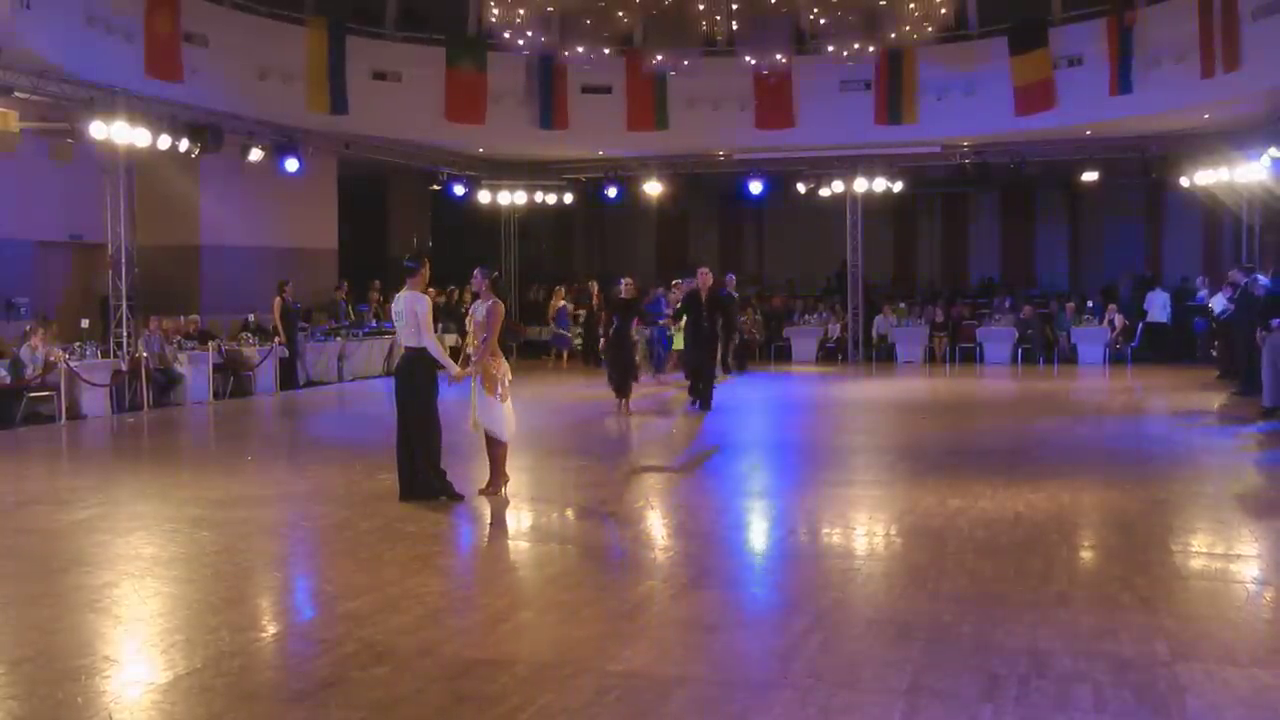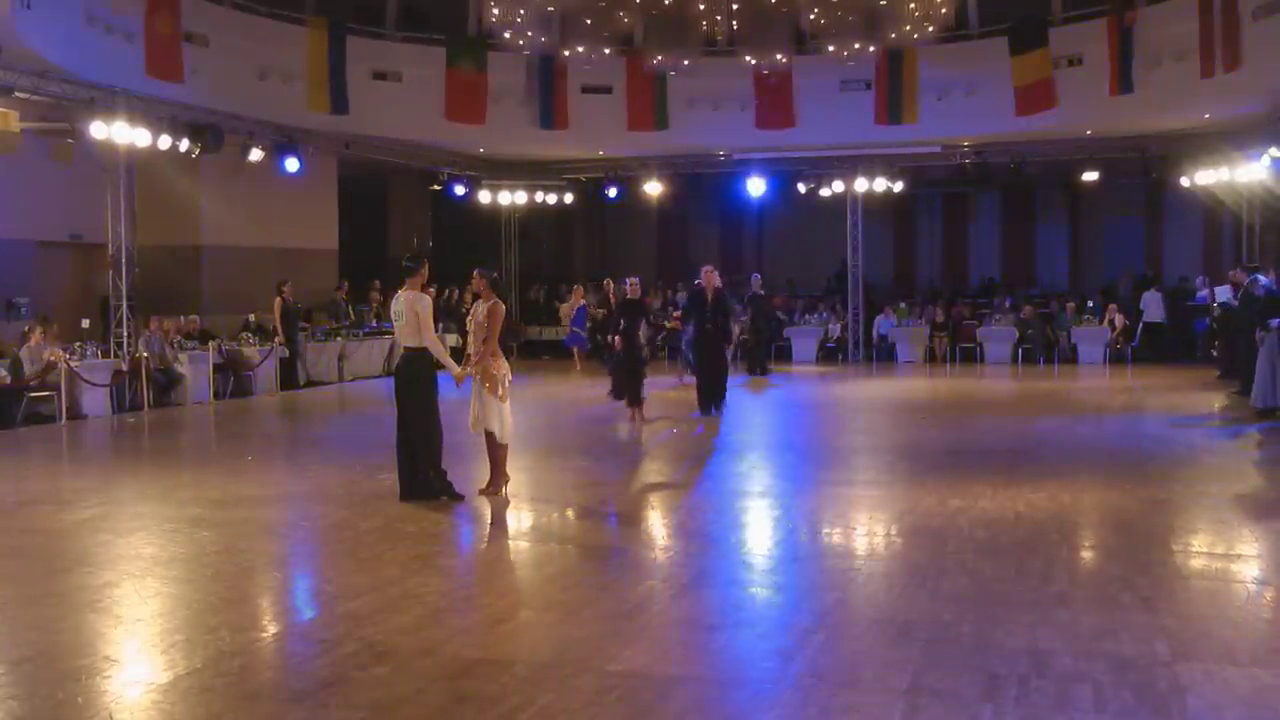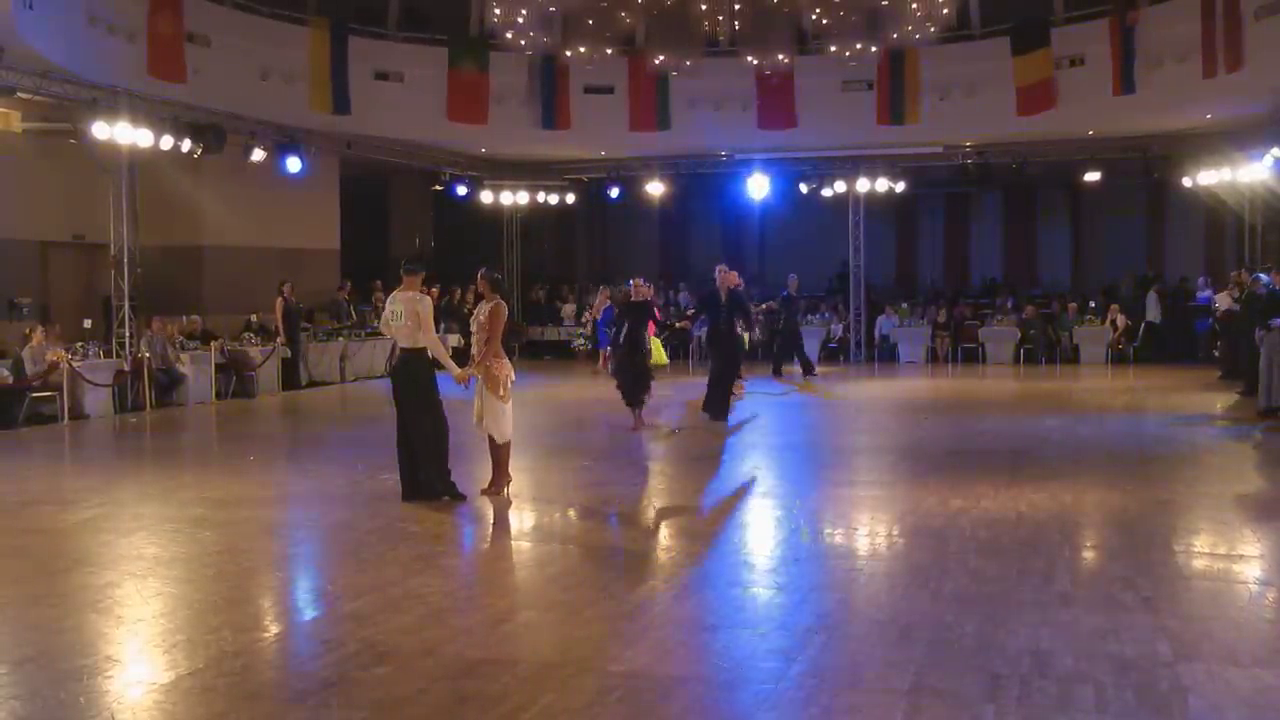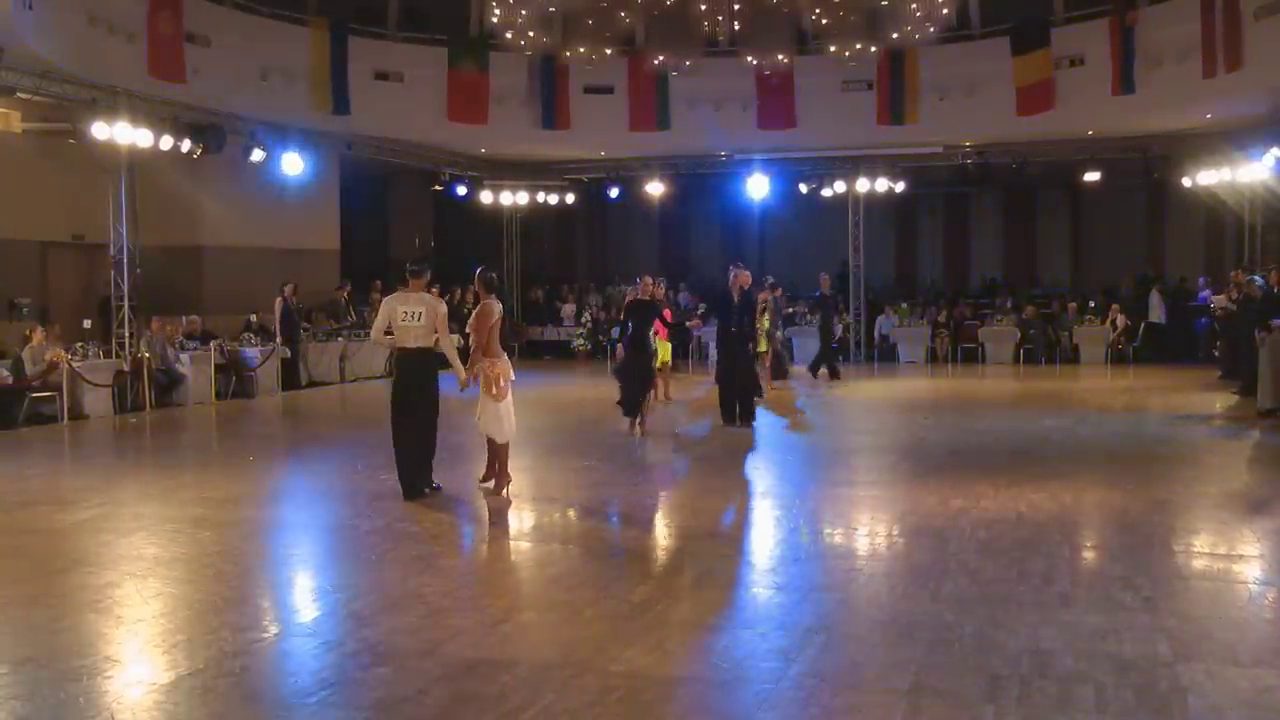
dt=0.7s
person 1, frame 1
left shoulder: (397, 300)
right shoulder: (421, 300)
right elbow: (429, 340)
right wrist: (452, 367)
left hip: (405, 363)
right hip: (420, 365)
left knee: (407, 425)
right knee: (427, 425)
left ankle: (410, 486)
right ankle: (432, 484)
person 1, frame 2
left shoulder: (397, 300)
right shoulder: (421, 300)
right elbow: (430, 340)
right wrist: (454, 368)
left hip: (404, 362)
right hip: (420, 364)
left knee: (407, 426)
right knee: (427, 425)
left ankle: (410, 486)
right ankle: (431, 484)
person 1, frame 3
left shoulder: (391, 300)
right shoulder: (422, 301)
left elbow: (384, 327)
right elbow: (431, 341)
right wrist: (454, 370)
left hip: (400, 365)
right hip: (418, 365)
left knee: (407, 425)
right knee: (433, 424)
left ankle: (412, 487)
right ankle: (436, 484)
person 1, frame 4
left shoulder: (391, 302)
right shoulder: (436, 304)
left elbow: (376, 335)
right elbow: (445, 342)
right wrist: (460, 372)
left hip: (403, 364)
right hip: (425, 363)
left knee: (403, 424)
right knee: (426, 422)
left ankle: (411, 485)
right ankle: (421, 479)
person 2, frame 1
left shoulder: (495, 305)
right shoulder: (476, 305)
left elbow: (490, 341)
right elbow: (470, 338)
left wrist: (474, 366)
right wrist: (463, 364)
left hip: (492, 366)
right hip: (480, 366)
left knee: (495, 421)
right knee: (486, 421)
left ankle: (498, 476)
right ankle: (498, 473)
person 2, frame 2
left shoulder: (495, 306)
right shoulder: (478, 304)
left elbow: (491, 342)
right elbow: (473, 339)
left wrist: (473, 366)
right wrist: (465, 365)
left hip: (492, 366)
right hip: (481, 367)
left knee: (496, 422)
right knee: (486, 422)
left ankle: (499, 475)
right ankle: (497, 474)
person 2, frame 3
left shoulder: (497, 306)
right shoulder: (483, 305)
left elbow: (493, 342)
left wrist: (476, 367)
right wrist: (471, 365)
left hip: (496, 367)
right hip: (485, 367)
left knee: (498, 423)
right knee: (489, 423)
left ankle: (502, 475)
right ankle: (498, 474)
person 2, frame 4
left shoulder: (484, 308)
right shoulder: (494, 304)
left elbow: (479, 344)
left wrist: (470, 368)
right wrist: (476, 367)
left hip: (492, 366)
right hip: (493, 363)
left knee: (497, 421)
right knee: (490, 420)
left ankle: (502, 474)
right ankle: (492, 468)
